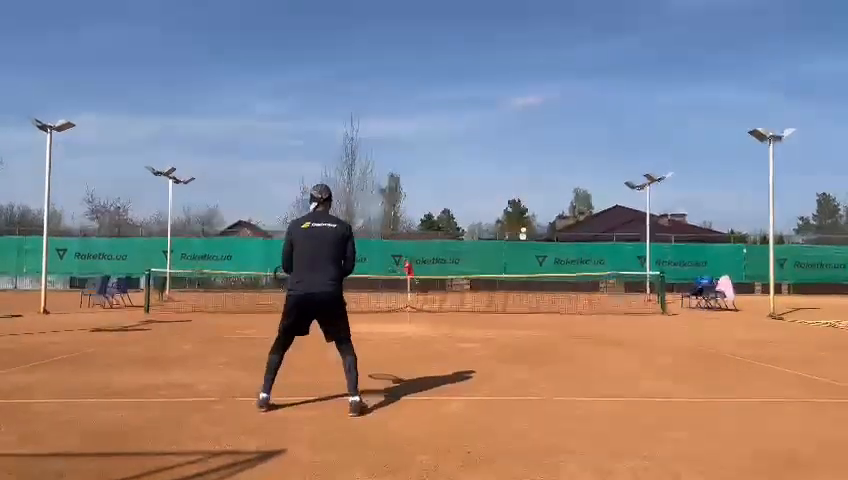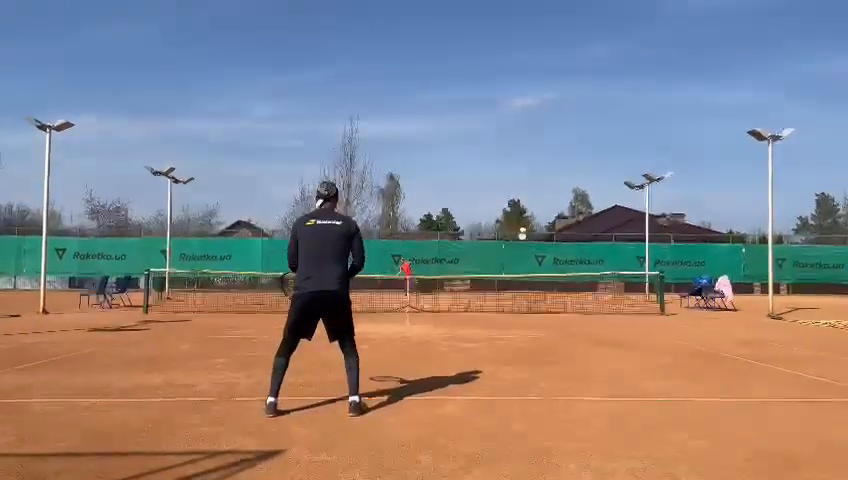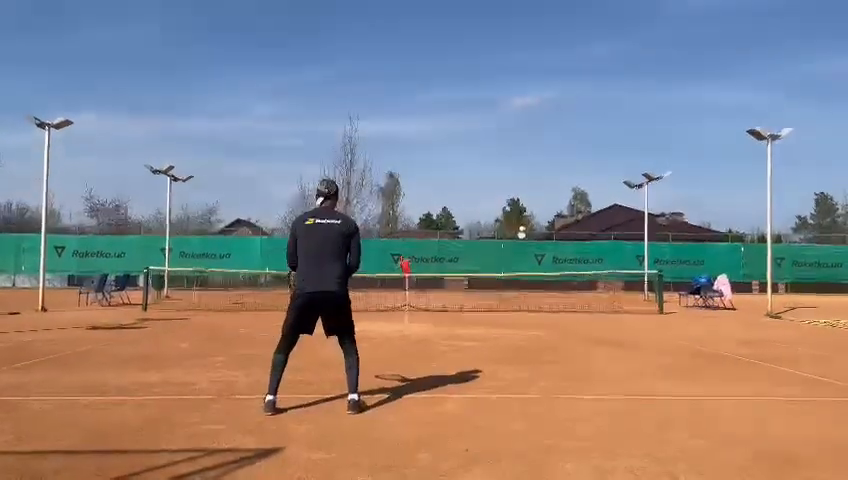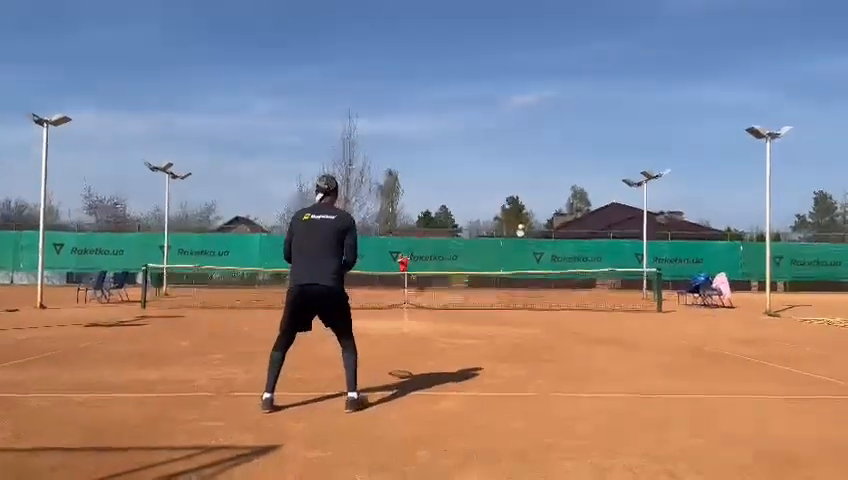
dt=0.2s
person 1, frame 1
left shoulder: (296, 225)
right shoulder: (343, 227)
left elbow: (285, 265)
right elbow: (349, 264)
left hip: (298, 294)
right hip: (330, 295)
left knee: (280, 344)
right knee: (345, 346)
left ankle: (264, 396)
right ankle: (354, 400)
person 1, frame 2
left shoulder: (301, 223)
right shoulder: (349, 224)
left elbow: (292, 262)
right elbow: (358, 262)
left hip: (304, 293)
right hip: (336, 294)
left knee: (286, 347)
right knee: (348, 346)
left ankle: (271, 401)
right ankle: (354, 400)
person 1, frame 3
left shoulder: (301, 221)
right shoulder: (348, 224)
left elbow: (291, 261)
right elbow: (354, 263)
left hip: (304, 292)
right hip: (335, 292)
left knee: (285, 343)
right knee: (348, 344)
left ankle: (270, 399)
right ankle: (353, 398)
person 1, frame 4
left shoulder: (299, 216)
right shoulder: (345, 219)
left elbow: (287, 254)
right elbow: (350, 258)
left hip: (298, 286)
right hip: (329, 287)
left knee: (283, 340)
right knee: (346, 340)
left ankle: (268, 396)
right ankle: (352, 396)
